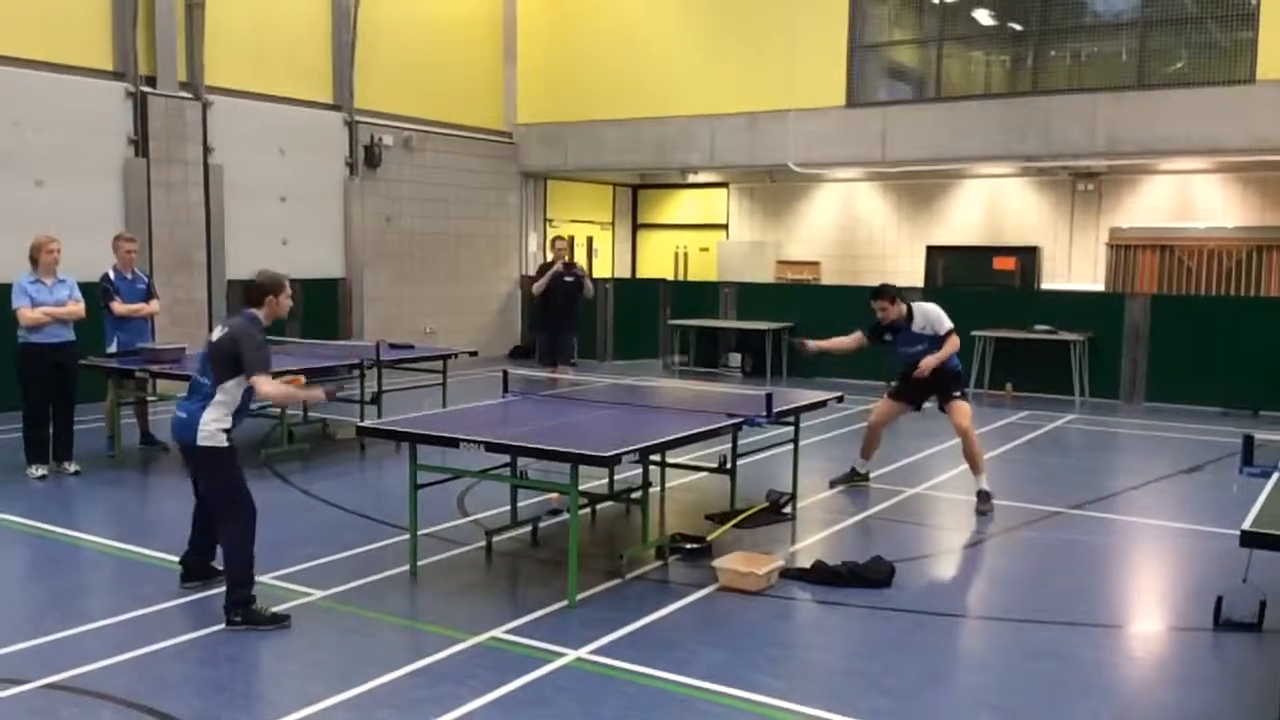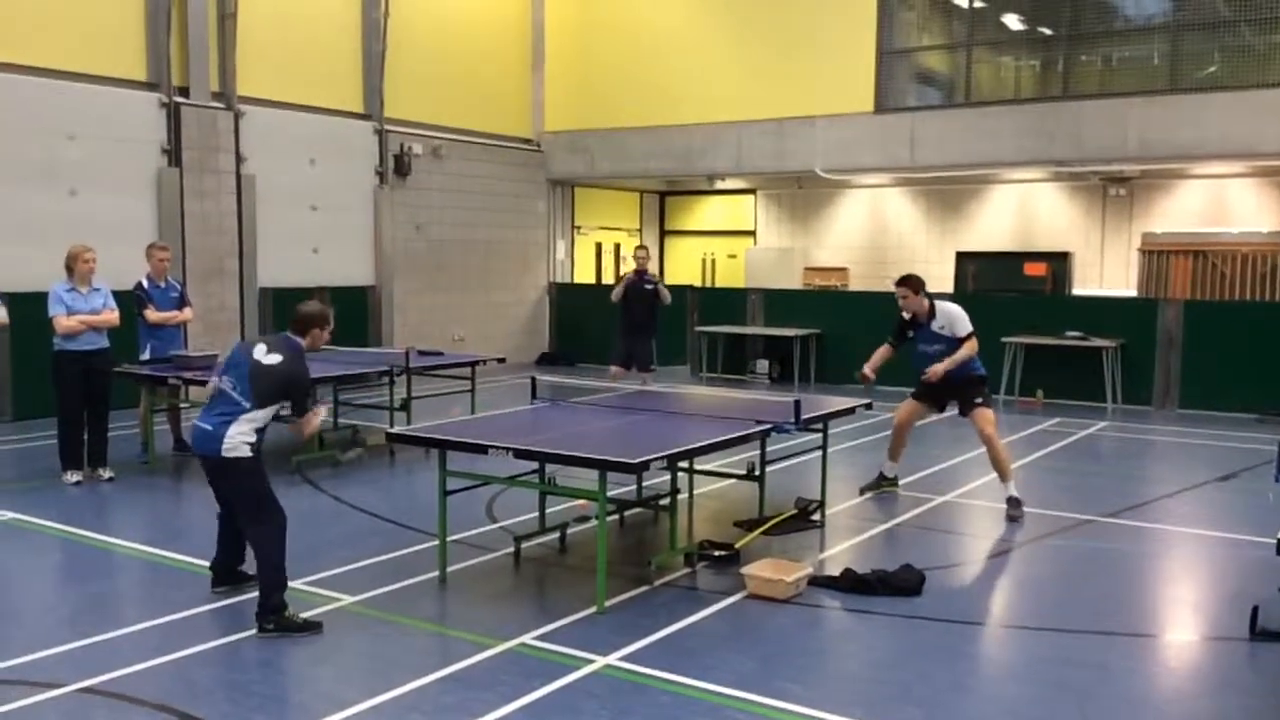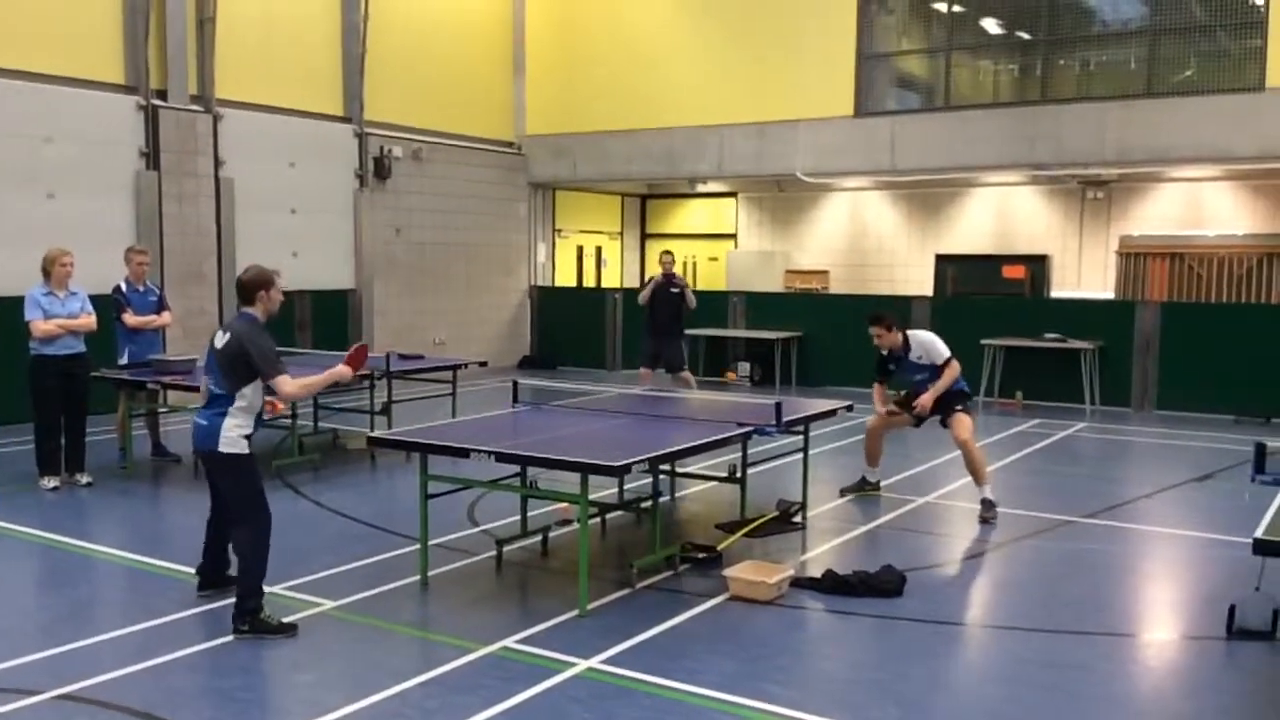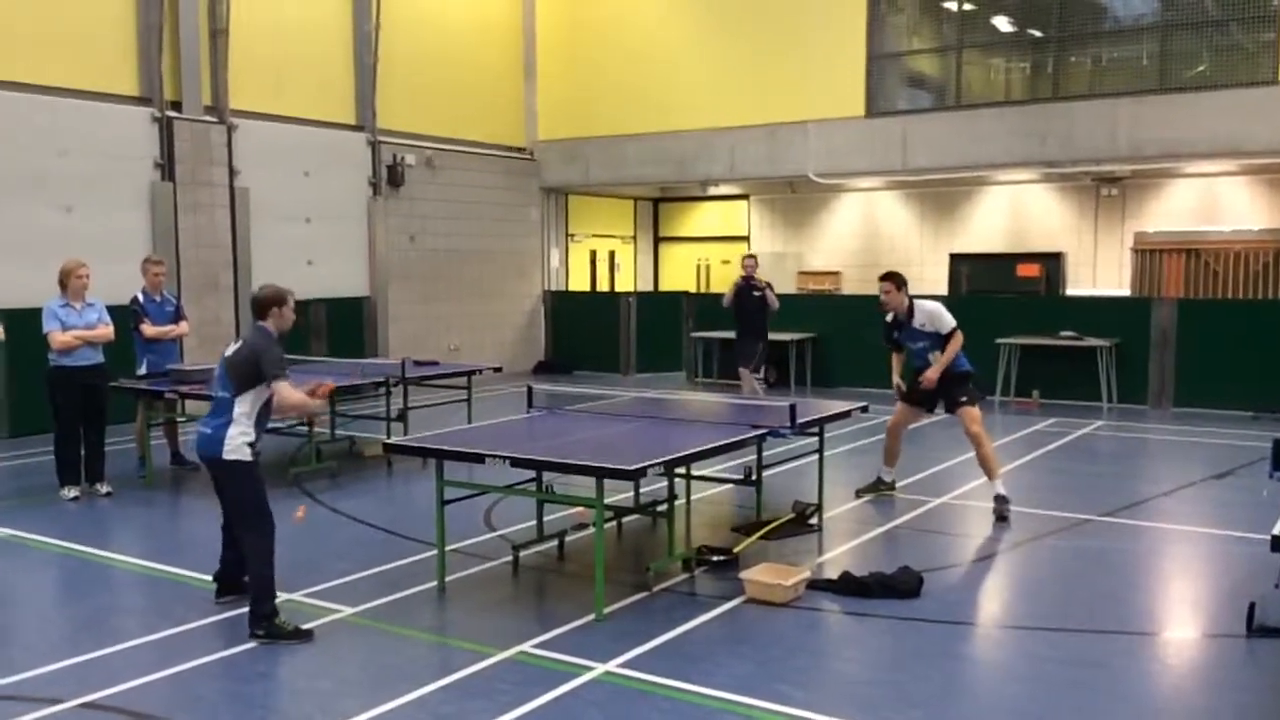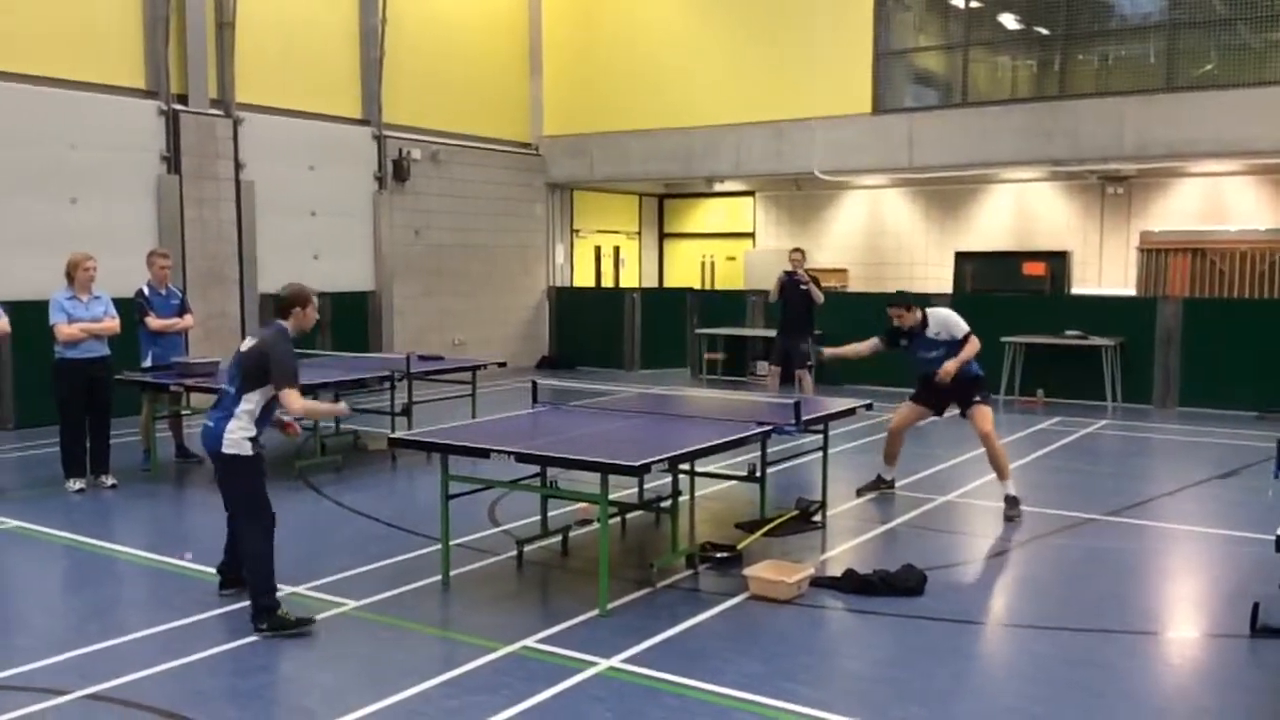
dt=1s
person 1, frame 1
left shoulder: (236, 326)
right shoulder: (249, 335)
right elbow: (267, 391)
left wrist: (286, 385)
right wrist: (307, 395)
left hip: (190, 424)
right hip: (207, 432)
left knee: (210, 499)
right knee: (238, 512)
left ankle: (195, 567)
right ankle: (240, 607)
person 1, frame 2
left shoulder: (253, 345)
right shoulder: (296, 370)
left elbow: (214, 386)
right elbow: (305, 429)
right wrist: (319, 416)
left hip: (204, 434)
right hip: (231, 445)
left knee: (234, 507)
right knee: (268, 521)
left ankle: (226, 573)
right ankle: (272, 614)
person 1, frame 3
left shoulder: (228, 330)
right shoulder: (252, 337)
right elbow: (289, 390)
left wrist: (255, 400)
right wrist: (334, 374)
left hip: (206, 432)
right hip: (227, 441)
left knee: (224, 509)
right knee: (253, 521)
left ankle: (212, 576)
right ankle: (248, 615)
person 1, frame 4
left shoulder: (243, 344)
right shoulder: (265, 348)
right elbow: (288, 398)
left wrist: (299, 400)
right wrist: (315, 405)
left hip: (209, 440)
right hip: (231, 448)
left knee: (236, 518)
right knee: (258, 527)
left ankle: (229, 582)
right ankle: (263, 620)
person 1, frame 5
left shoulder: (263, 338)
right shoulder: (279, 347)
right elbow: (295, 406)
left wrist: (276, 419)
right wrist: (335, 409)
left hip: (220, 433)
right hip: (234, 441)
left knee: (243, 510)
right knee: (259, 520)
left ankle: (232, 575)
right ankle: (266, 613)
person 2, frame 1
left shoulder: (69, 282)
right shoulder: (22, 284)
left elbow: (80, 312)
right elbow: (26, 319)
left wrist: (46, 310)
right wrist: (64, 313)
left hip: (65, 349)
right hip: (34, 351)
left knee: (65, 405)
right knee: (36, 407)
left ankle: (64, 458)
right ankle: (36, 461)
person 2, frame 2
left shoulder: (103, 290)
right shoulder: (58, 292)
left elbow: (114, 319)
right elbow: (62, 326)
left wrist: (81, 318)
right wrist: (98, 321)
left hip: (99, 356)
right hip: (69, 358)
left knee: (99, 412)
right knee: (71, 414)
left ankle: (99, 464)
right ankle: (71, 467)
person 2, frame 3
left shoulder: (80, 295)
right shoulder: (34, 296)
left elbow: (92, 324)
right elbow: (39, 330)
left wrist: (59, 322)
right wrist: (75, 326)
left hip: (77, 361)
right hip: (46, 363)
left knee: (77, 417)
right knee: (48, 419)
left ankle: (77, 469)
right ankle: (49, 473)
person 2, frame 4
left shoulder: (97, 306)
right shoulder: (52, 308)
left elbow: (109, 334)
right elbow: (57, 342)
left wrist: (77, 333)
right wrist: (93, 337)
left hip: (95, 372)
right hip: (64, 375)
left knee: (96, 427)
right knee: (67, 429)
left ankle: (97, 479)
right ankle: (69, 483)
person 2, frame 5
left shoulder: (103, 299)
right shoulder: (59, 300)
left elbow: (115, 327)
right elbow: (63, 334)
left wrist: (83, 326)
right wrist: (98, 329)
left hip: (100, 364)
right hip: (70, 366)
left knee: (101, 419)
right knee: (73, 421)
left ankle: (102, 471)
right ankle: (74, 475)
person 3, frame 1
left shoulder: (929, 311)
right shoulder: (882, 326)
left elbow: (954, 341)
right elbow: (852, 341)
left wrist: (934, 359)
right wrist: (817, 345)
left hip: (947, 375)
right hip: (911, 376)
left knee: (964, 427)
right knee: (875, 422)
left ankle: (983, 490)
right ankle: (860, 471)
person 3, frame 2
left shoulder: (951, 311)
right shoulder: (907, 321)
left elbow: (972, 345)
right elbow: (889, 347)
left wrist: (945, 365)
right wrist: (869, 367)
left hip: (969, 377)
right hip: (935, 379)
left knee: (988, 433)
right knee: (900, 422)
left ankle: (1012, 496)
right ankle: (888, 476)
person 3, frame 3
left shoulder: (926, 340)
right shoulder: (886, 355)
left elbow: (954, 368)
right elbow: (880, 384)
left wrist: (931, 396)
right wrist: (879, 406)
left hip: (951, 393)
right hip: (920, 397)
left knee: (964, 439)
right knee: (874, 427)
left ankle: (987, 500)
right ankle: (870, 480)
person 3, frame 4
left shoulder: (930, 309)
right shoulder: (891, 322)
left elbow: (957, 338)
left wrist: (936, 369)
right wrist: (896, 376)
left hip: (954, 375)
right hip: (923, 377)
left knee: (974, 431)
right knee: (894, 426)
left ankle: (1000, 494)
right ankle: (886, 480)
person 3, frame 5
left shoulder: (943, 317)
right shoulder: (898, 332)
left elbow: (974, 343)
right elbow: (869, 346)
left wrist: (955, 363)
right wrist: (832, 352)
left hip: (966, 380)
right hip: (932, 382)
left knee: (986, 432)
right knee: (895, 427)
left ankle: (1010, 495)
right ankle: (885, 478)
person 4, frame 1
left shoulder: (144, 279)
right shoulder: (108, 280)
left elbow: (155, 308)
right elbow: (117, 310)
left wrist: (128, 310)
right wrist: (141, 306)
left hip: (143, 345)
right hip: (119, 347)
left knee: (141, 392)
right knee: (115, 394)
left ankle: (145, 435)
right ankle: (112, 439)
person 4, frame 2
left shoulder: (177, 287)
right shoulder: (141, 288)
left elbow: (188, 315)
right elbow: (151, 317)
left wrist: (162, 317)
right wrist: (174, 313)
left hip: (176, 352)
right hip: (152, 353)
left knee: (174, 399)
left ankle: (178, 441)
right ankle: (145, 446)
person 4, frame 3
left shoulder: (155, 291)
right shoulder: (120, 291)
left elbow: (167, 320)
right elbow: (129, 321)
left wrist: (141, 322)
right wrist: (153, 318)
left hip: (154, 357)
right hip: (131, 358)
left knee: (152, 403)
right knee: (127, 405)
left ankle: (157, 447)
right ankle: (123, 451)
person 4, frame 4
left shoulder: (173, 301)
right shoulder: (137, 302)
left elbow: (184, 329)
right elbow: (146, 332)
left wrist: (158, 331)
right wrist: (170, 328)
left hip: (172, 366)
right hip: (149, 368)
left knee: (171, 413)
right knee: (145, 414)
left ankle: (176, 455)
right ankle: (143, 460)
person 4, frame 5
left shoulder: (178, 294)
right shoulder: (143, 295)
left elbow: (189, 323)
right elbow: (152, 325)
left wrist: (163, 324)
right wrist: (176, 321)
left hip: (177, 359)
right hip: (154, 361)
left knee: (175, 406)
right knee: (150, 407)
left ankle: (181, 448)
right ankle: (147, 453)
